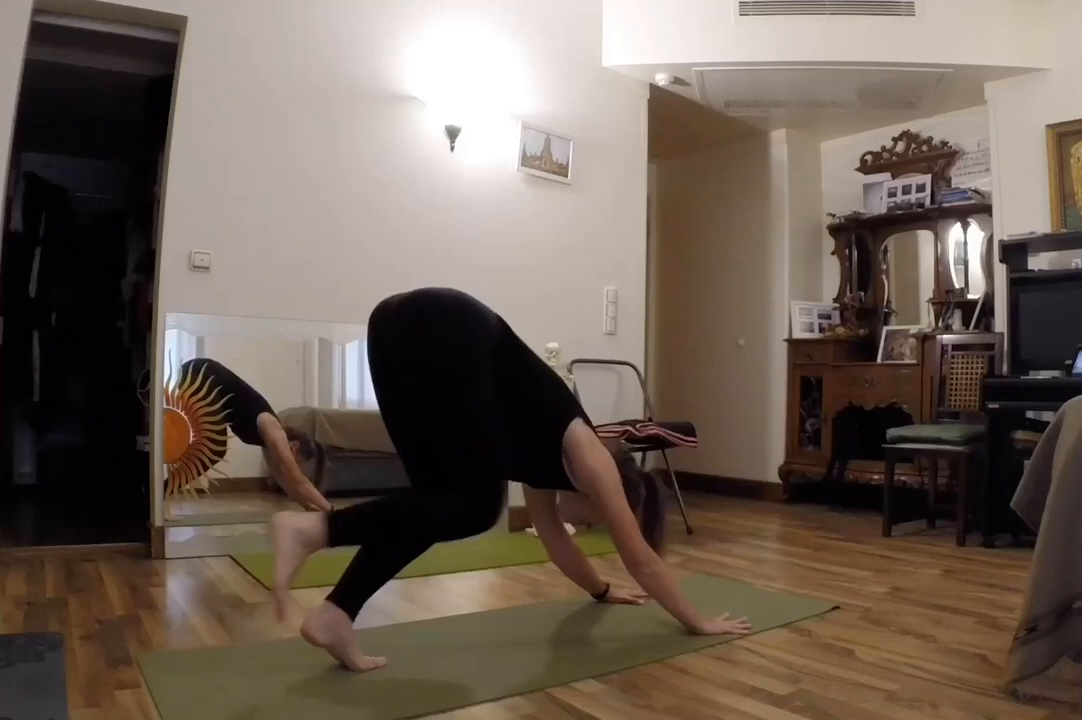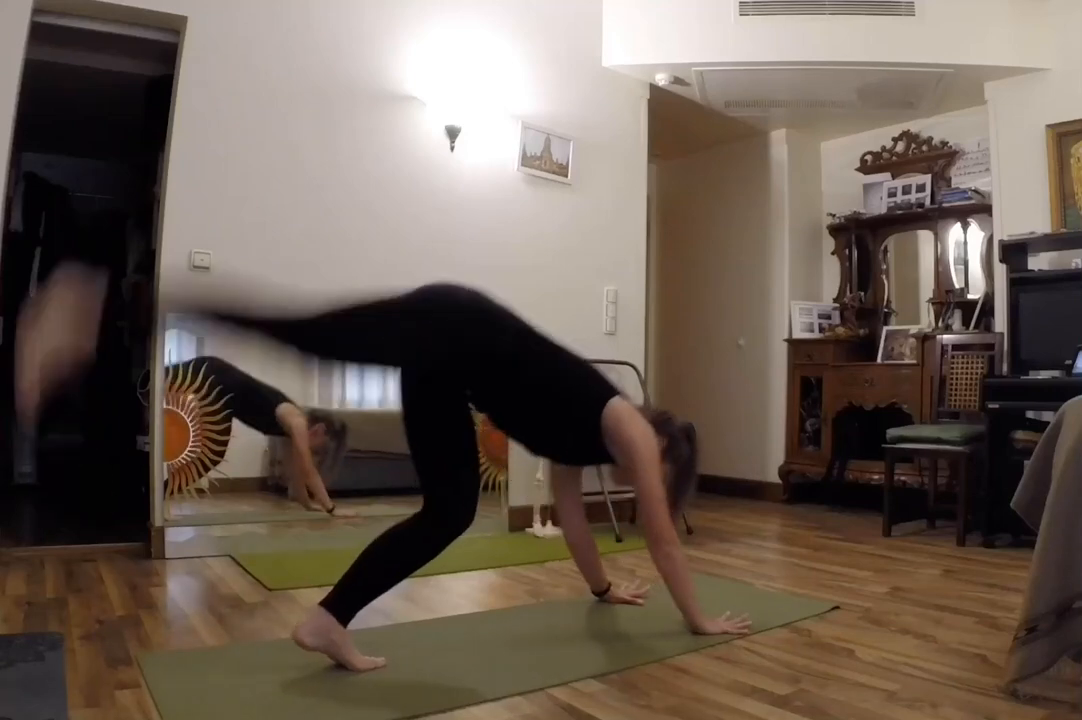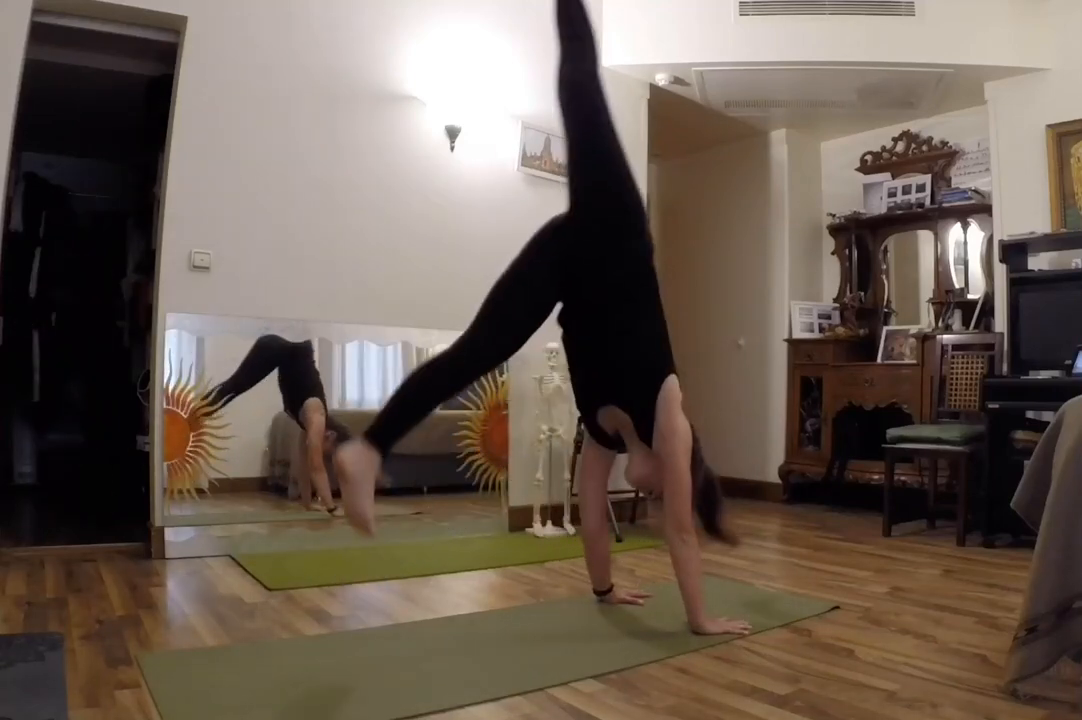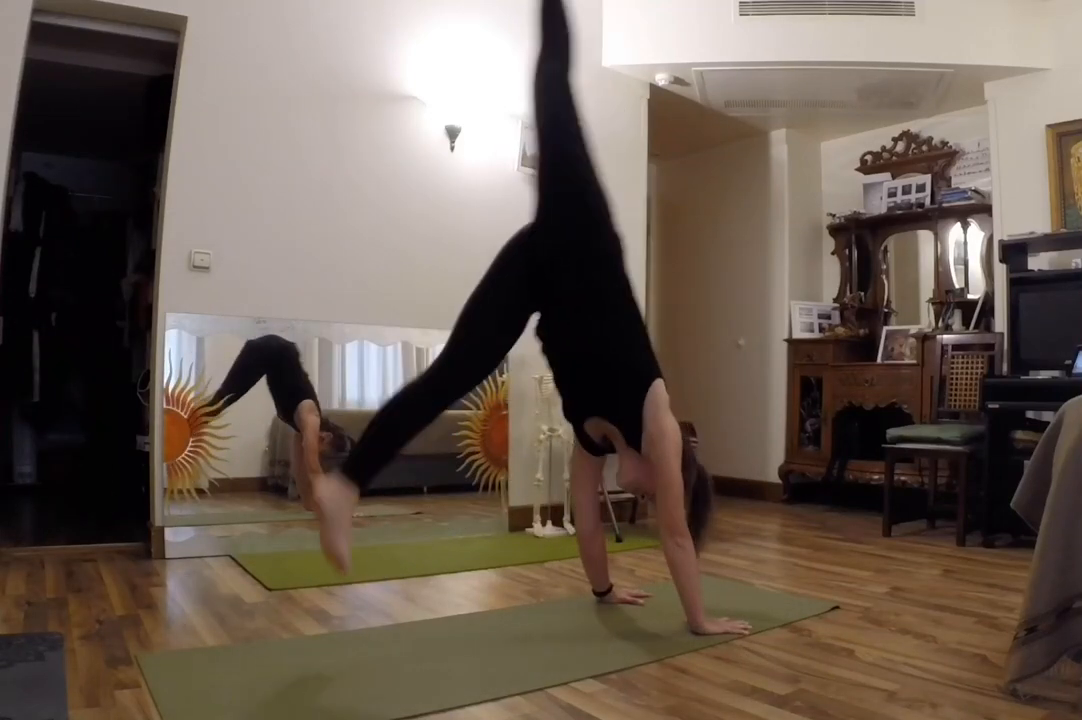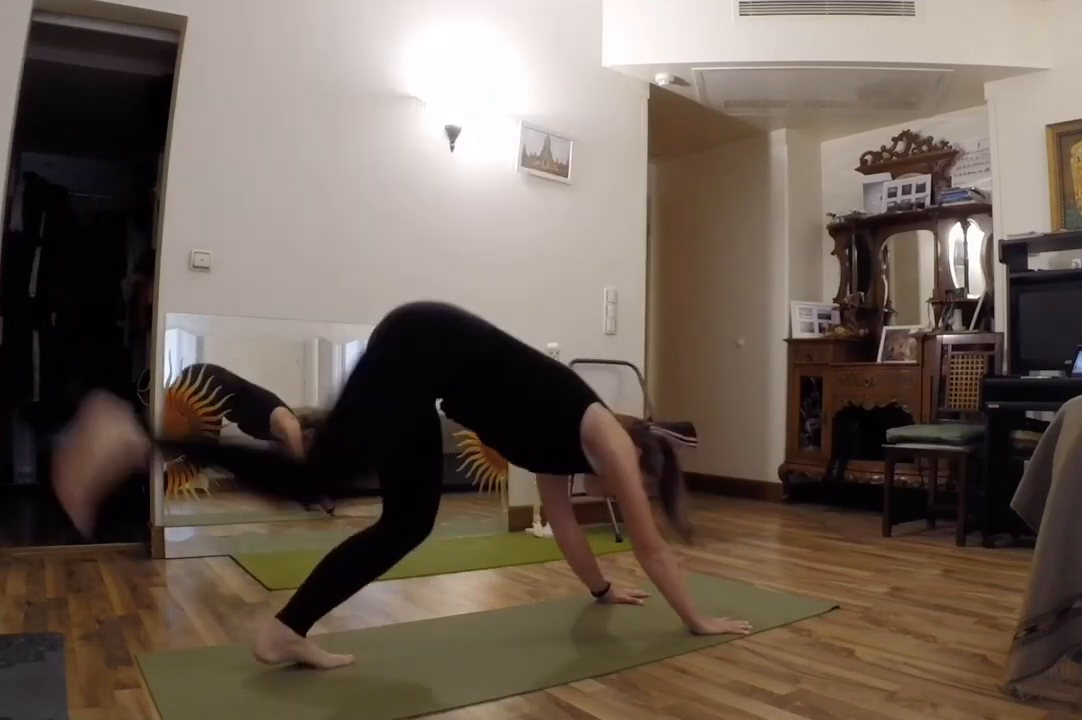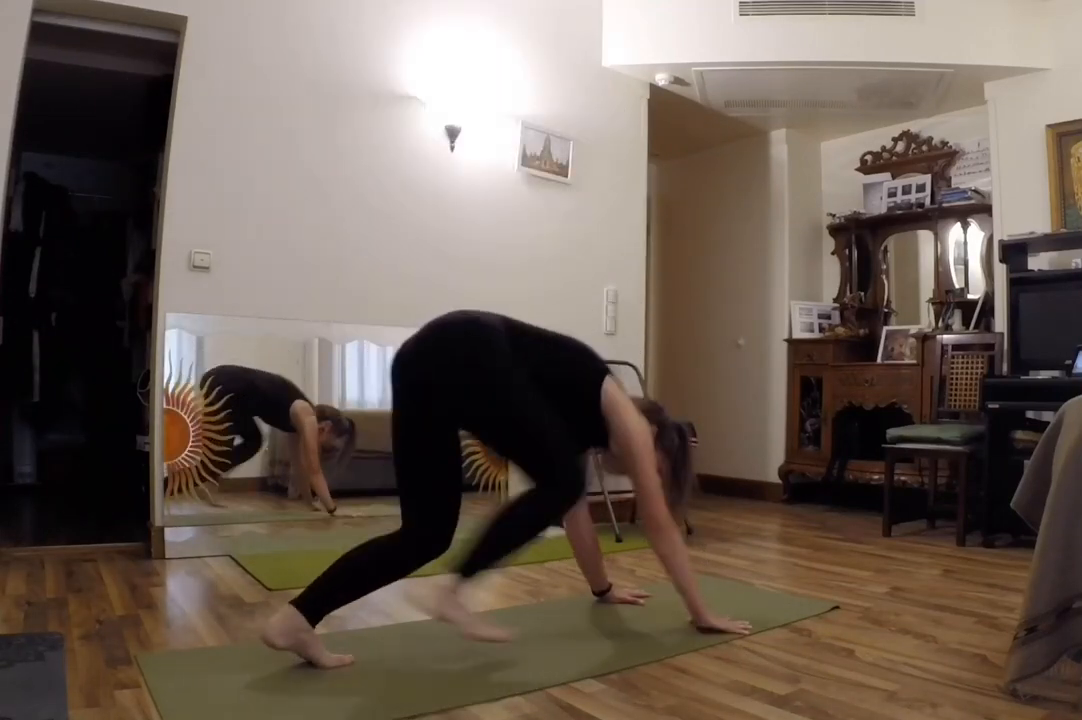
dt=0.5s
person 1, frame 1
left shoulder: (556, 457)
right shoulder: (589, 457)
left elbow: (554, 536)
right elbow: (641, 558)
left wrist: (602, 589)
right wrist: (699, 620)
left hip: (404, 323)
right hip: (441, 331)
left knee: (444, 500)
right knee: (477, 506)
left ankle: (335, 614)
right ankle: (312, 528)
person 1, frame 2
left shoulder: (577, 437)
right shoulder: (628, 428)
left elbow: (571, 515)
right elbow: (662, 537)
left wrist: (603, 587)
right wrist: (700, 619)
left hip: (448, 354)
right hip: (452, 329)
left knee: (448, 510)
right knee: (291, 333)
left ankle: (329, 620)
right ankle: (90, 305)
person 1, frame 3
left shoulder: (607, 425)
right shoulder: (670, 425)
left elbow: (592, 513)
right elbow: (679, 532)
left wrist: (604, 588)
right wrist: (701, 622)
left hip: (573, 251)
right hip: (605, 242)
left knee: (475, 352)
right knee: (584, 98)
person 1, frame 4
left shoulder: (596, 431)
right shoulder: (657, 427)
left elbow: (586, 515)
right elbow: (675, 532)
left wrist: (604, 588)
right wrist: (701, 621)
left hip: (542, 257)
right hip: (572, 247)
left knee: (451, 373)
right knee: (558, 104)
left ankle: (344, 482)
person 1, frame 5
left shoulder: (556, 442)
right shoulder: (606, 435)
left elbow: (562, 519)
right elbow: (650, 544)
left wrist: (603, 588)
right wrist: (698, 621)
left hip: (422, 345)
right hip: (428, 345)
left knee: (409, 522)
right knee: (314, 473)
left ankle: (288, 629)
right ankle: (126, 436)
person 1, frame 6
left shoulder: (585, 421)
right shoulder: (624, 416)
left elbow: (575, 513)
right elbow: (660, 525)
left wrist: (603, 588)
right wrist: (702, 613)
left hip: (422, 356)
right hip: (466, 354)
left knee: (428, 533)
right knee: (562, 481)
left ankle: (298, 618)
right ankle: (455, 590)
